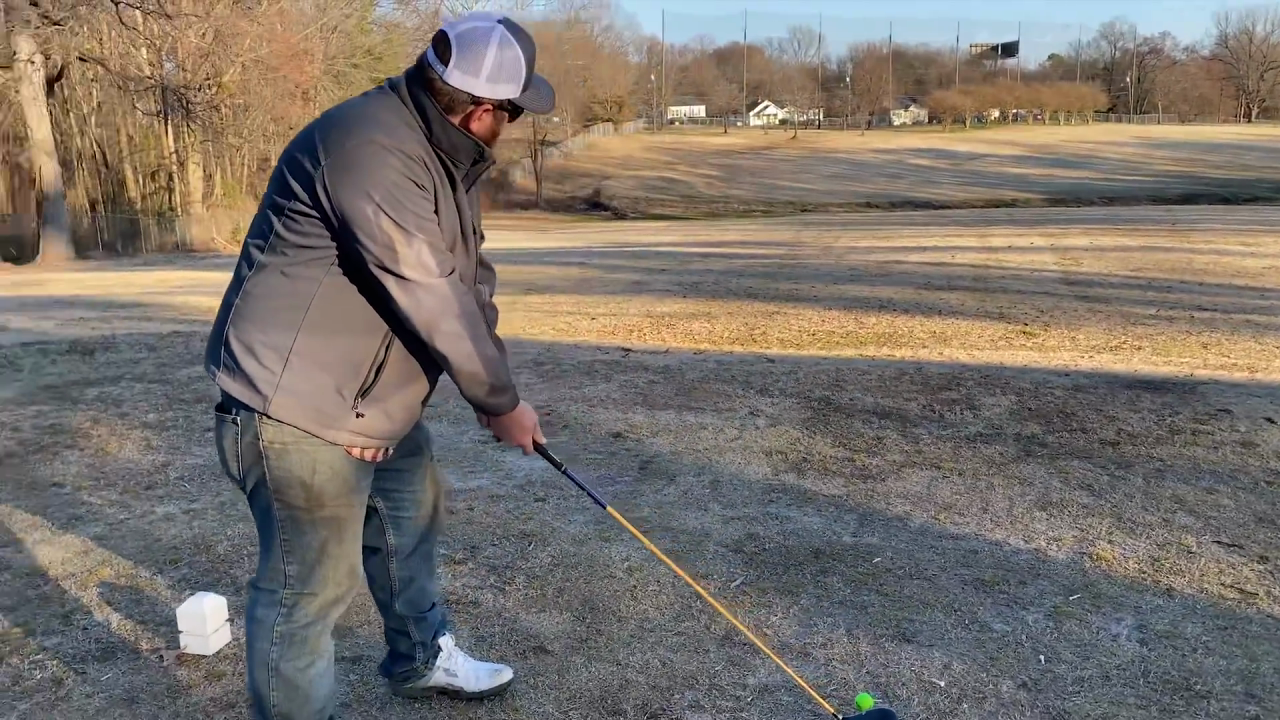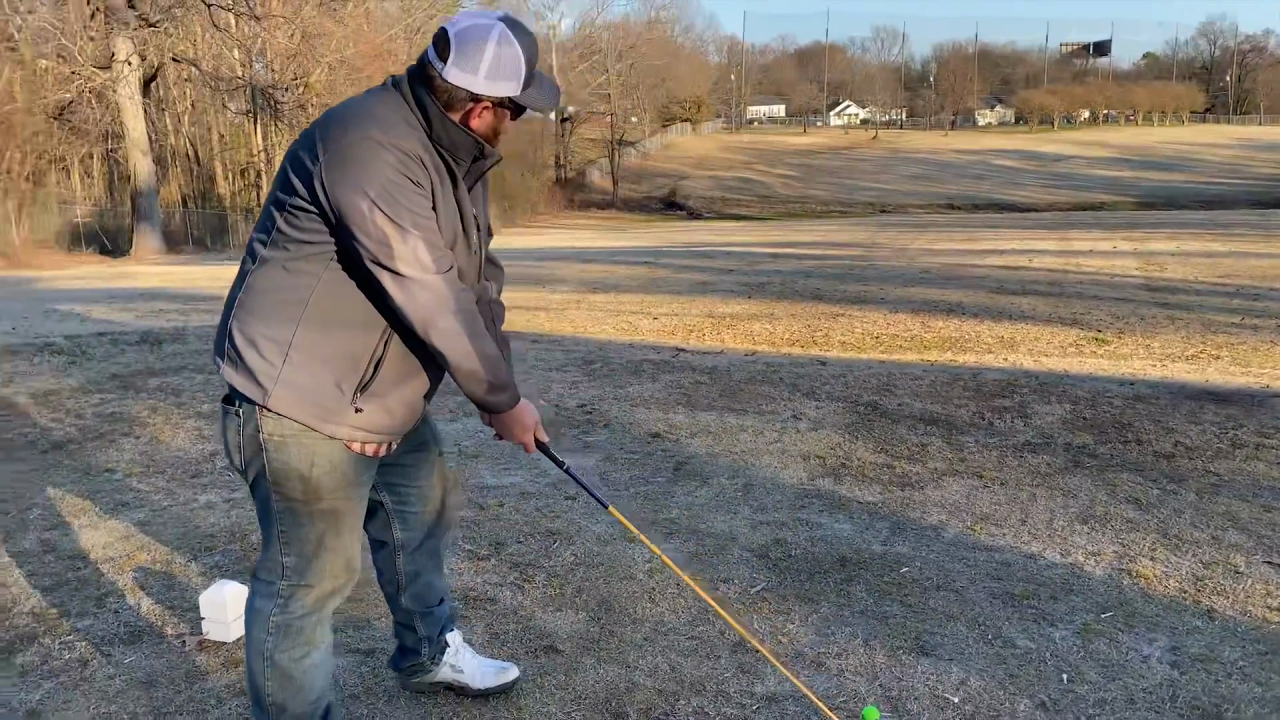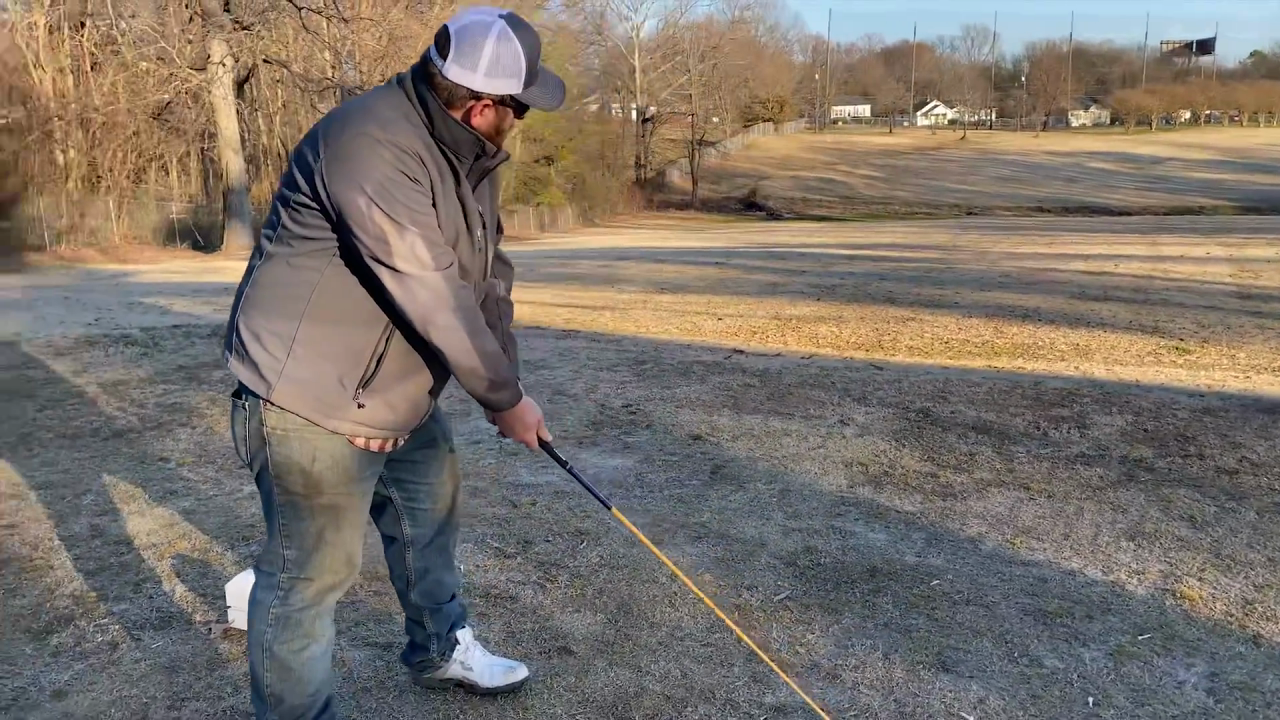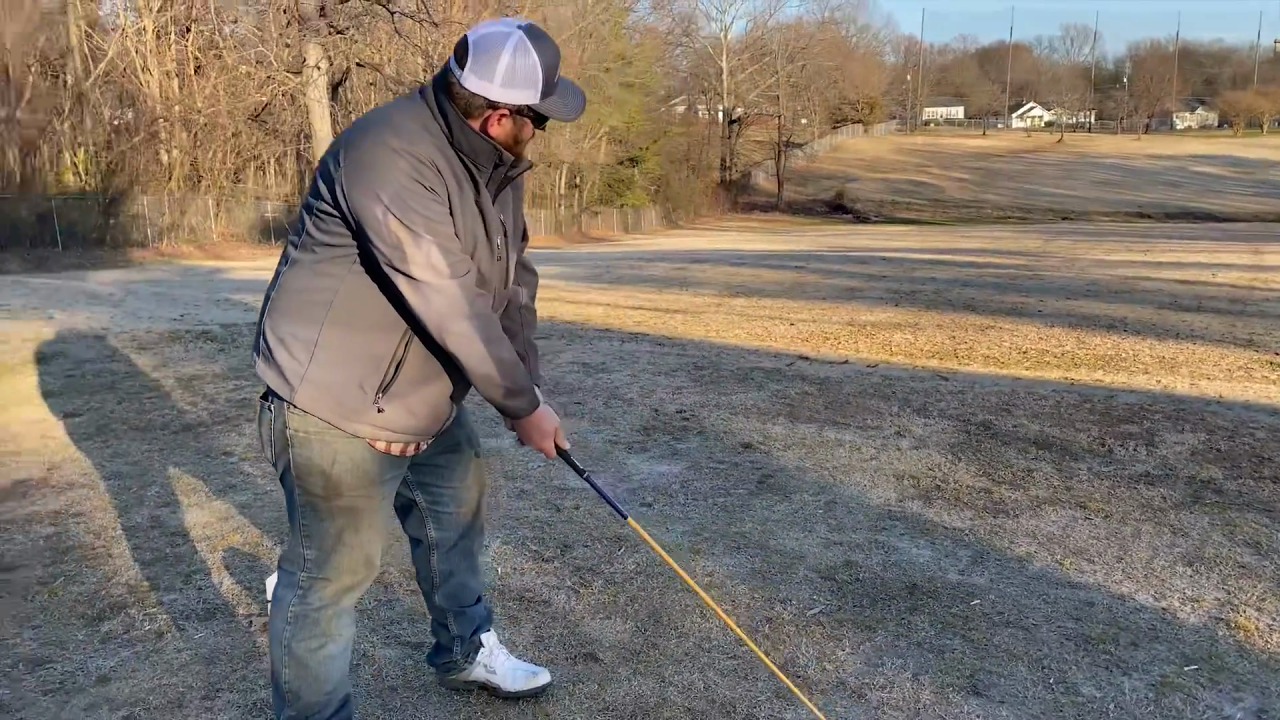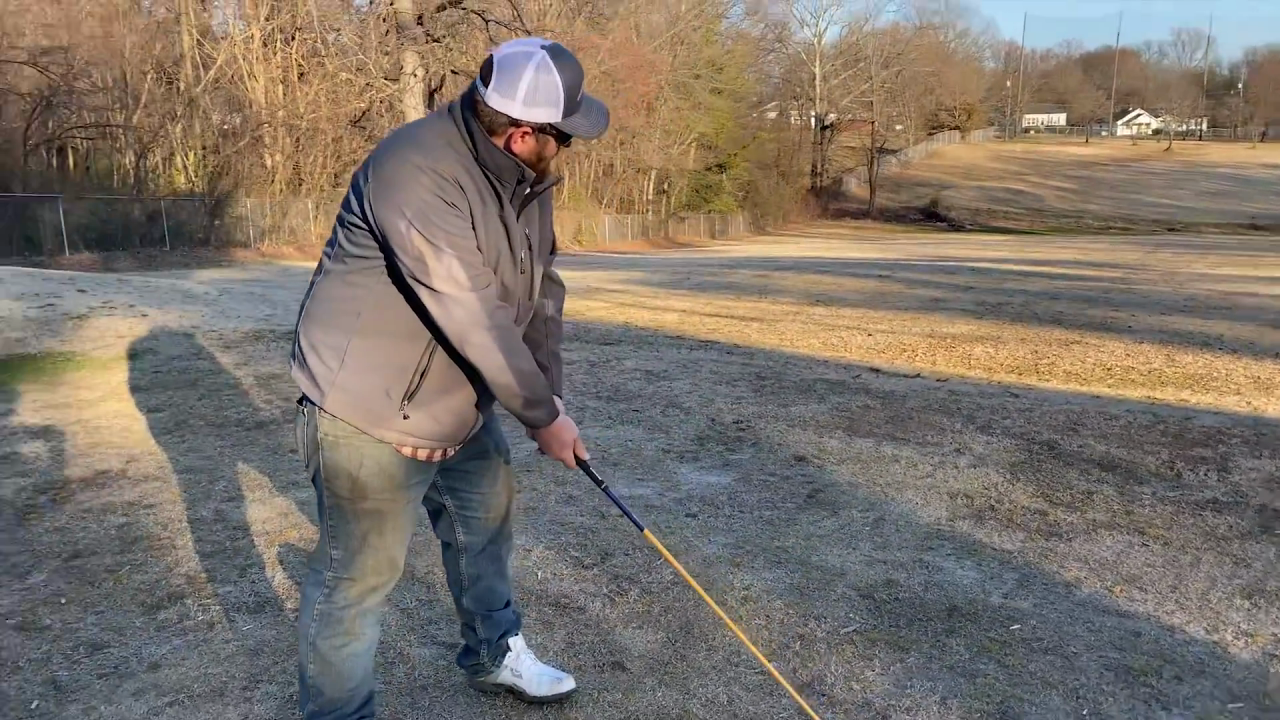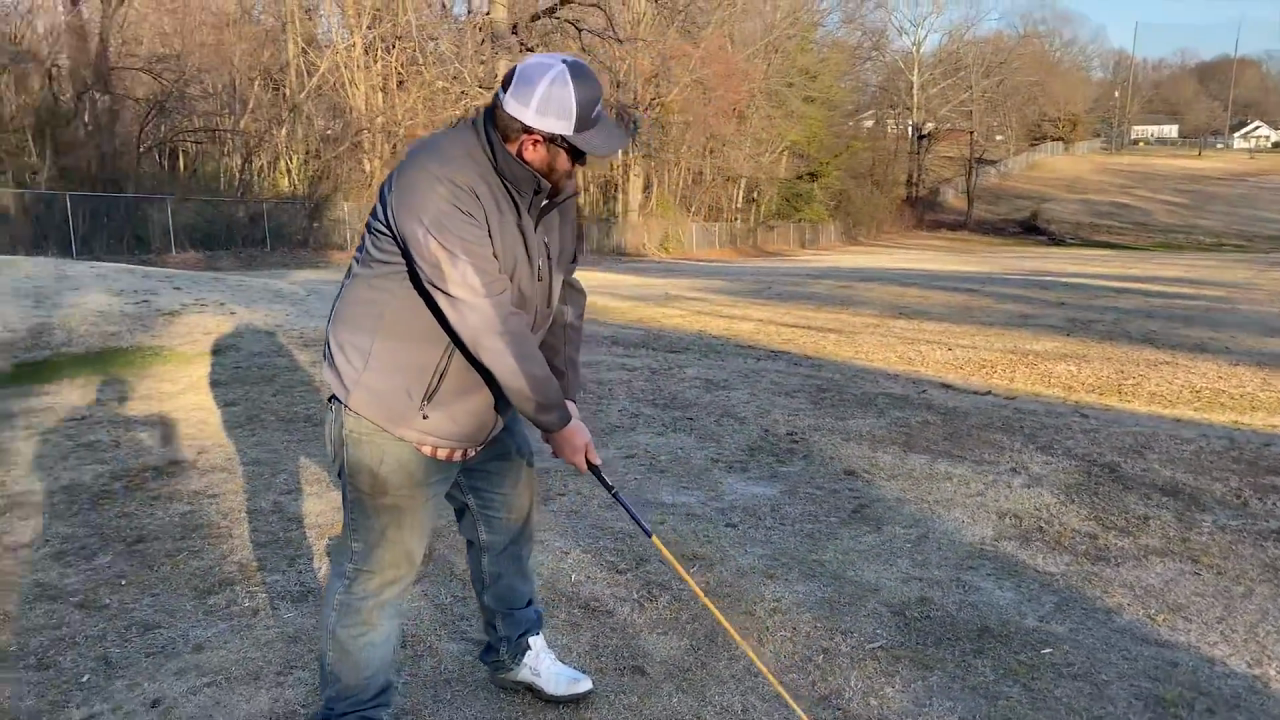
dt=0.3s
person 1, frame 1
left shoulder: (442, 149)
right shoulder: (372, 149)
left elbow: (469, 280)
right elbow: (432, 303)
left wrist: (494, 389)
right wrist: (502, 402)
left hip: (376, 398)
right hip: (300, 409)
left knee: (410, 524)
right knee: (308, 587)
left ankle: (420, 658)
person 1, frame 2
left shoulder: (450, 148)
right shoulder: (370, 147)
left elbow: (476, 274)
right elbow: (430, 300)
left wrist: (498, 383)
right wrist: (502, 399)
left hip: (385, 395)
right hip: (306, 405)
left knee: (418, 518)
right knee: (308, 579)
left ankle: (428, 652)
person 1, frame 3
left shoulder: (466, 149)
right shoulder: (371, 145)
left elbow: (488, 269)
right elbow: (433, 299)
left wrist: (504, 376)
right wrist: (505, 397)
left hip: (399, 392)
right hip: (314, 399)
left knee: (429, 515)
right knee: (311, 572)
left ankle: (440, 649)
person 1, frame 4
left shoulder: (491, 160)
right shoulder: (391, 155)
left elbow: (512, 275)
right elbow: (450, 307)
left wrist: (525, 381)
right wrist: (522, 405)
left hip: (428, 398)
right hip: (340, 405)
left knee: (455, 518)
right knee: (332, 572)
left ankle: (466, 650)
person 1, frame 5
left shoulder: (526, 176)
right shoulder: (418, 173)
left elbow: (541, 286)
right elbow: (473, 320)
left wrist: (549, 392)
right wrist: (542, 415)
left hip: (461, 405)
right hip: (371, 411)
left knee: (485, 524)
right knee: (359, 573)
left ankle: (494, 653)
person 1, frame 6
right shoulder: (439, 181)
left elbow: (561, 294)
right elbow: (490, 324)
left wrist: (565, 395)
right wrist: (556, 421)
left hip: (487, 406)
right hip: (399, 413)
left knee: (508, 523)
right knee: (380, 567)
left ankle: (516, 650)
